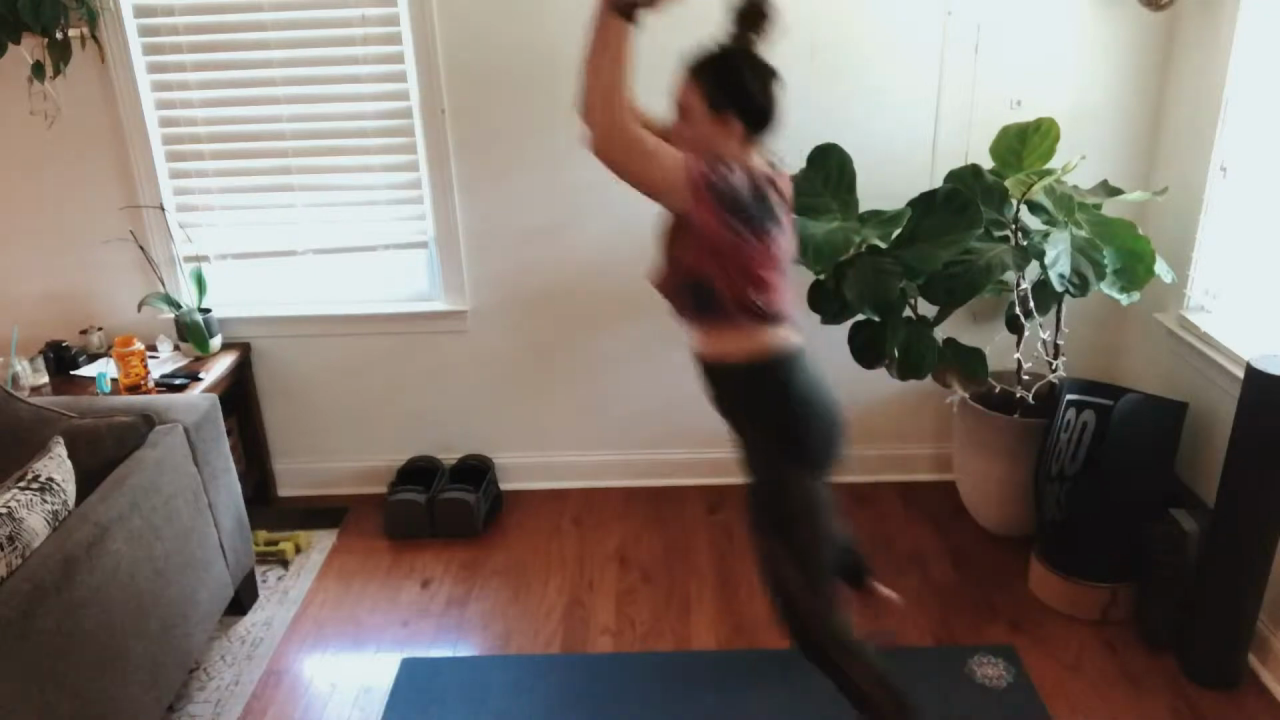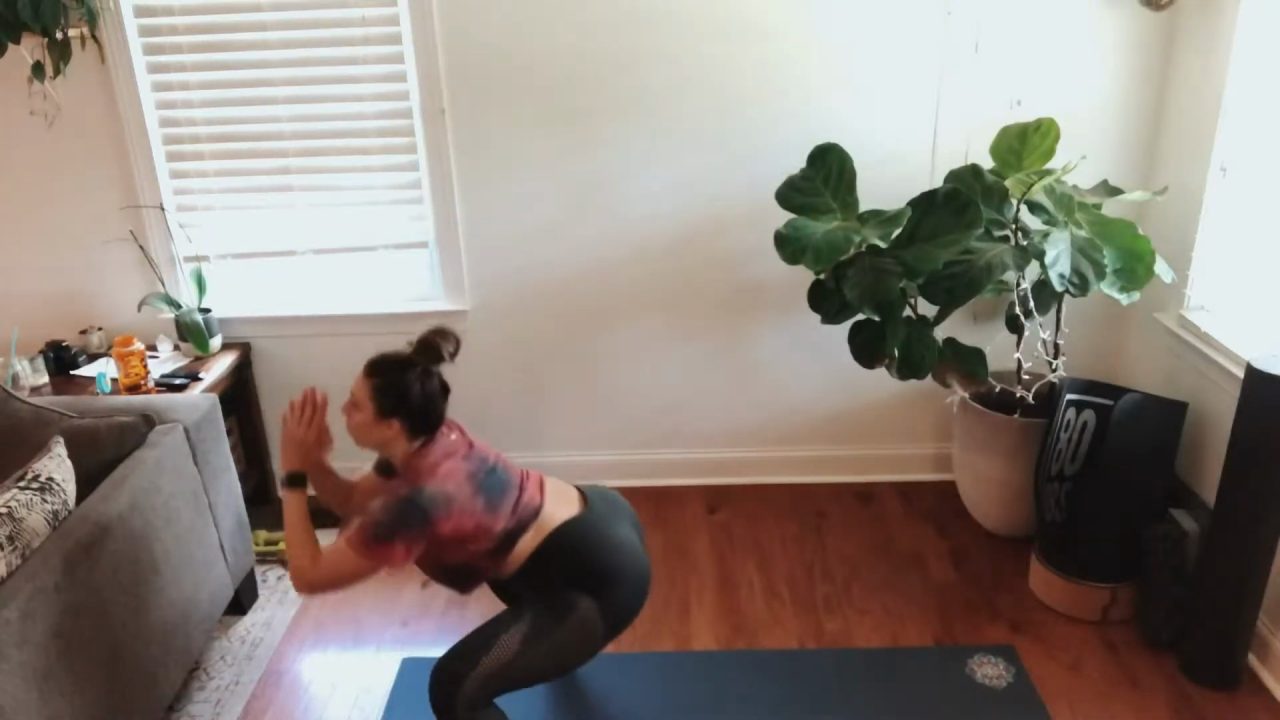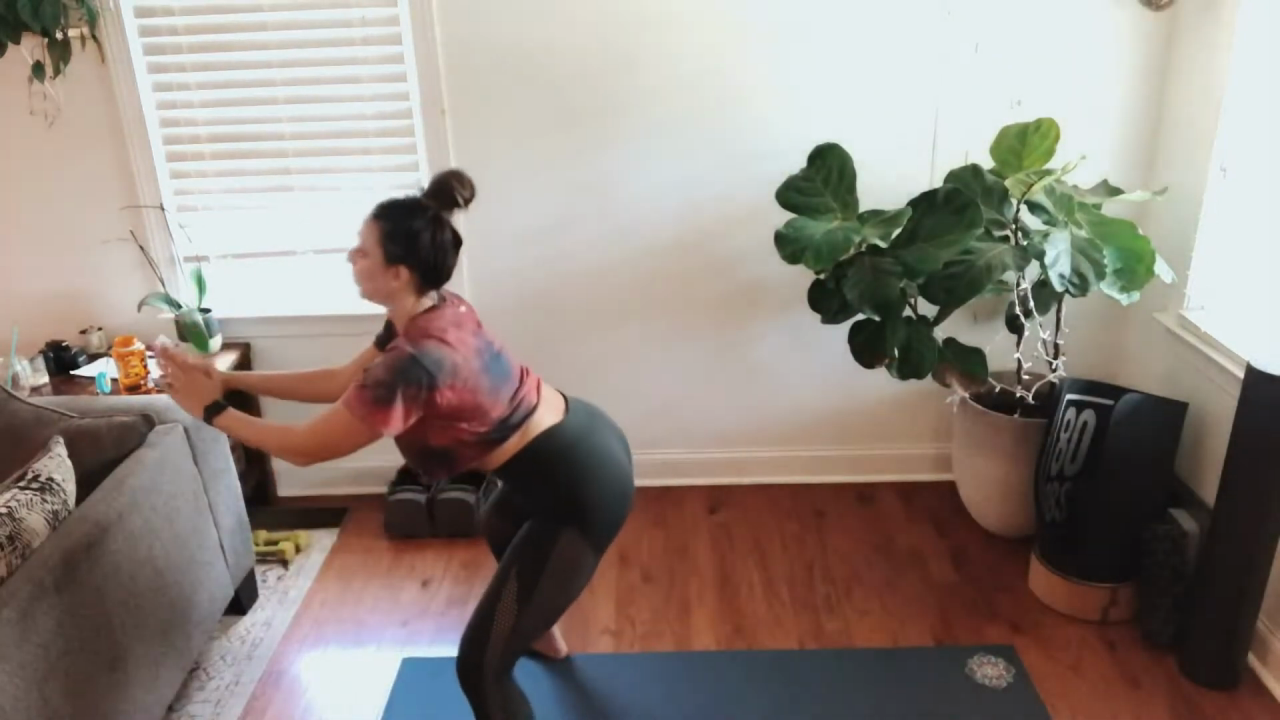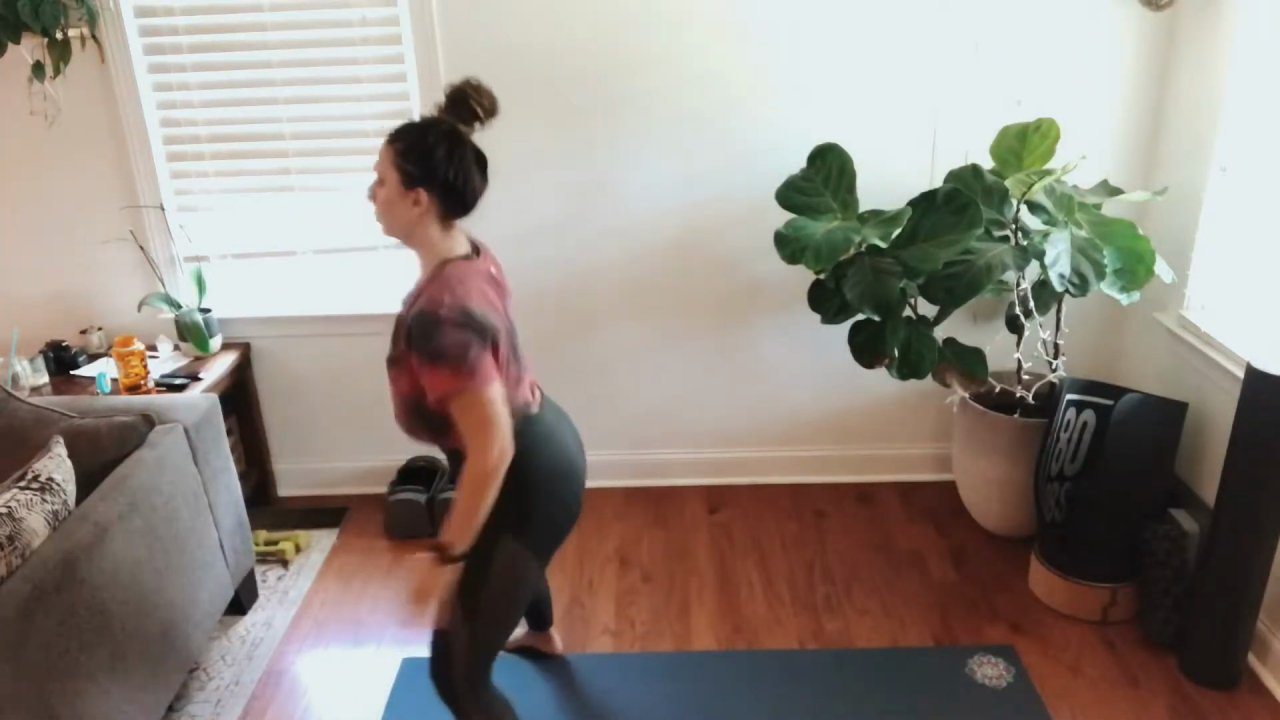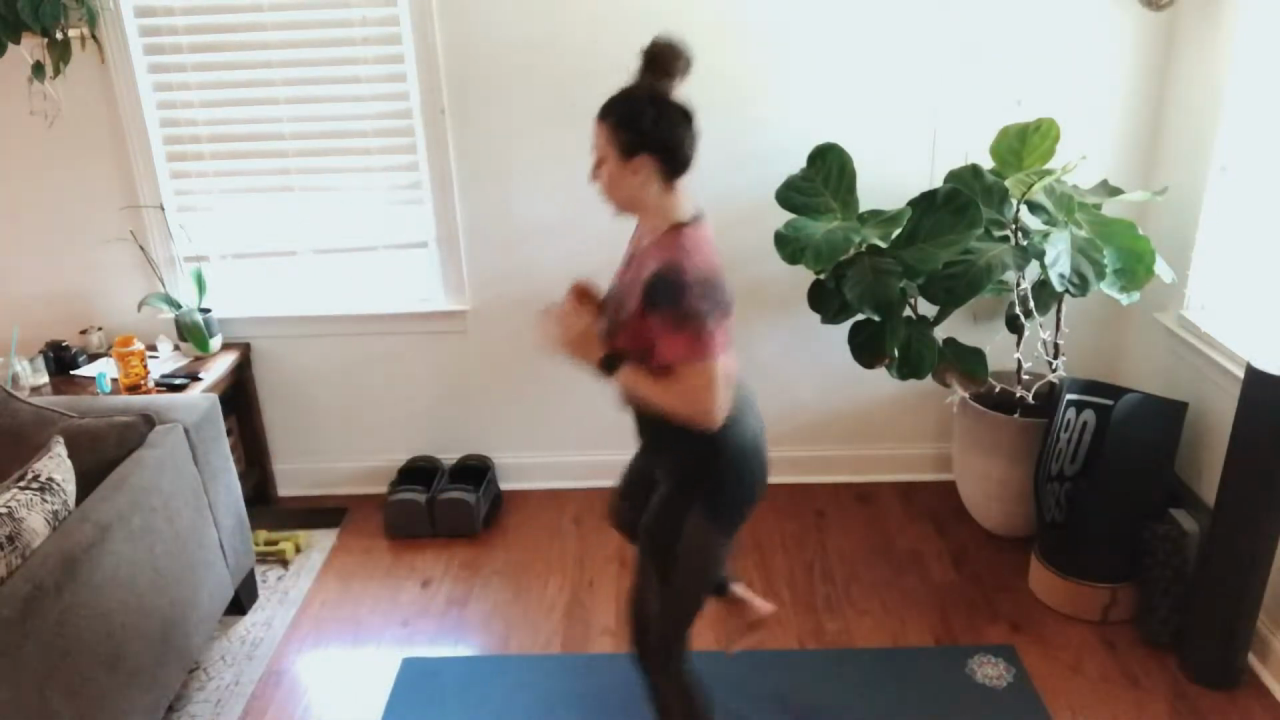
dt=1s
person 1, frame 1
left shoulder: (732, 195)
right shoulder: (740, 175)
left elbow: (609, 138)
right elbow: (613, 121)
left hip: (780, 415)
right hip: (777, 397)
left knee: (809, 618)
right knee: (797, 525)
right ankle: (861, 582)
person 1, frame 2
left shoulder: (412, 500)
right shoulder: (434, 440)
left elbow: (308, 576)
right elbow: (350, 500)
left wrist: (294, 476)
right wrist: (313, 462)
left hip: (604, 578)
right ankle: (547, 645)
person 1, frame 3
left shoulder: (415, 362)
right shoulder: (435, 312)
left elbow: (309, 447)
right elbow: (344, 382)
left wrist: (213, 413)
right wrist: (231, 379)
left hip: (582, 487)
right hip: (587, 440)
left knee: (480, 666)
right knee: (501, 528)
right ankle: (543, 633)
person 1, frame 4
left shoulder: (439, 314)
right shoulder: (473, 259)
left elbow: (491, 452)
left wrist: (445, 556)
left hip: (533, 483)
right hip: (551, 442)
right knee: (511, 553)
right ankle: (541, 633)
person 1, frame 5
left shoulder: (680, 272)
right shoulder: (659, 231)
left elbow: (709, 404)
left wrist: (602, 361)
right wrist: (598, 314)
left hip: (711, 464)
right hip: (673, 449)
left knee: (654, 643)
right knee: (628, 513)
right ankle: (736, 598)
